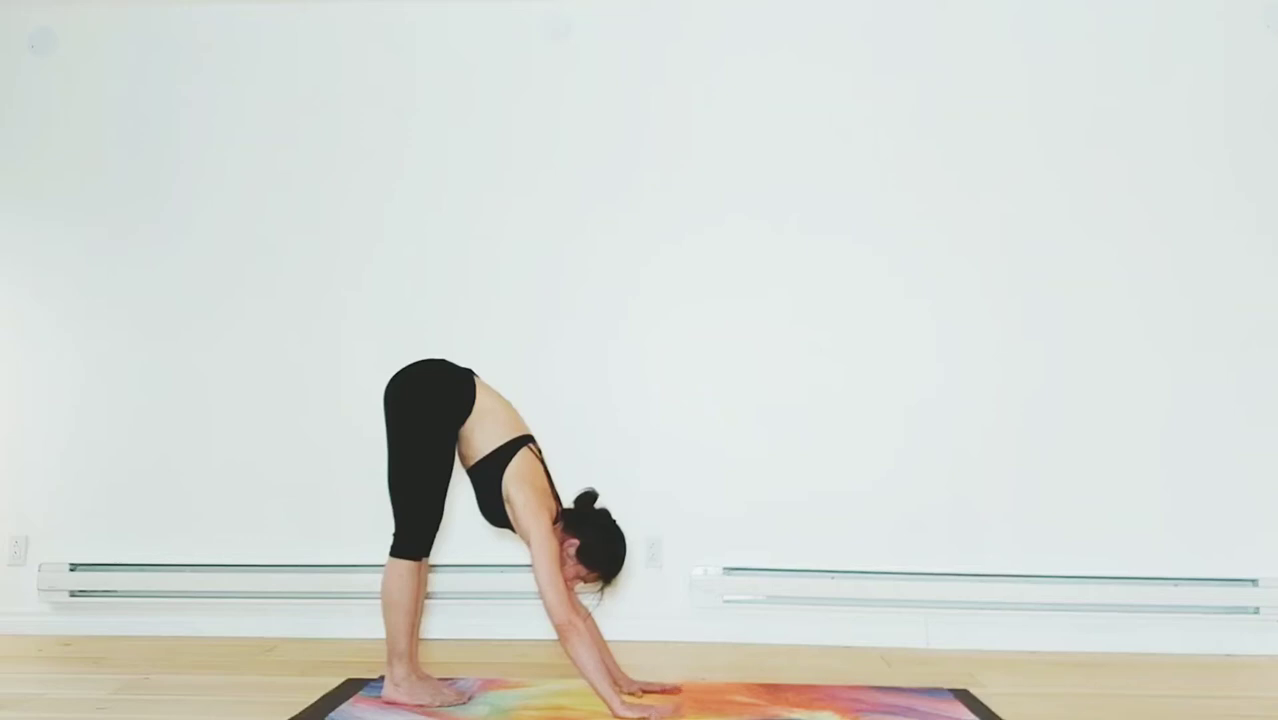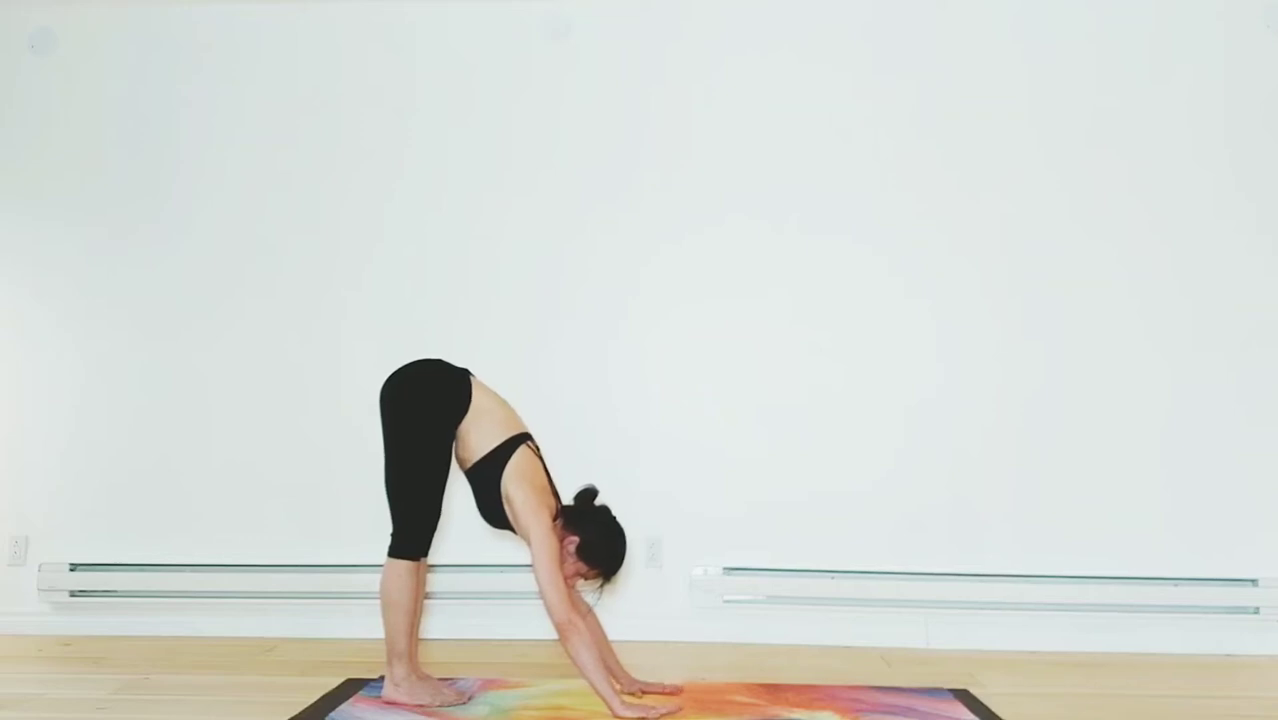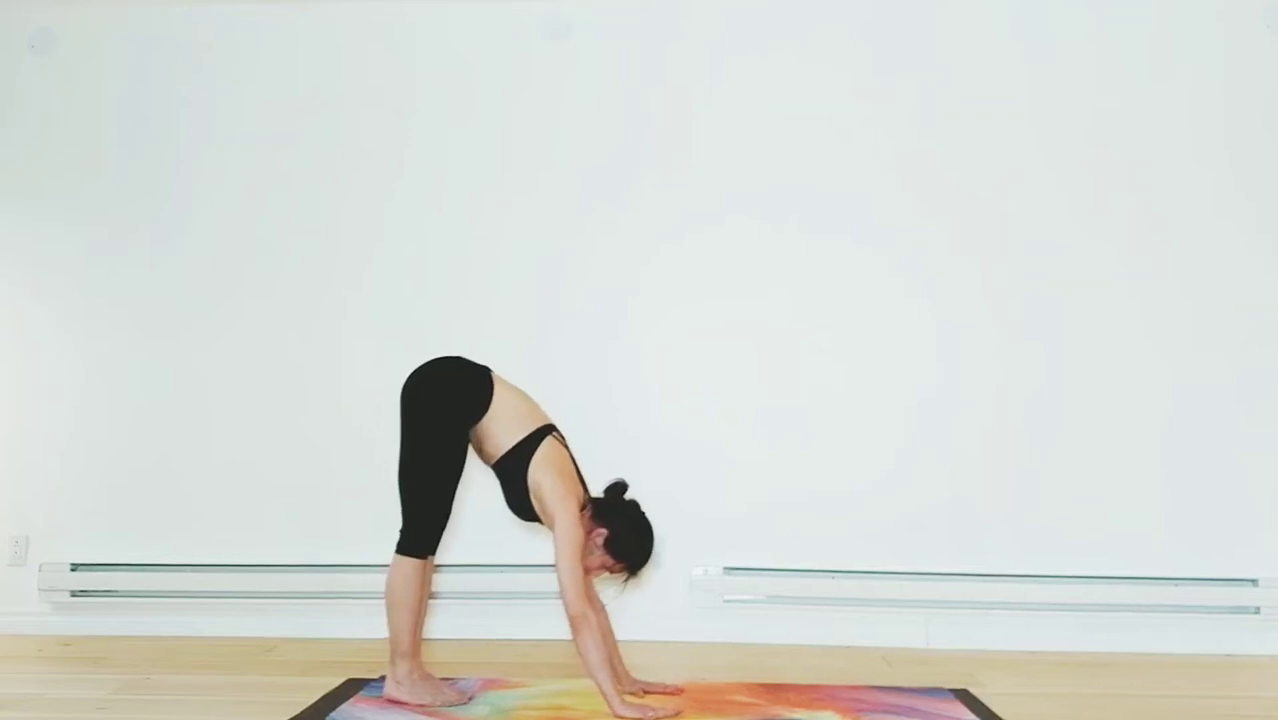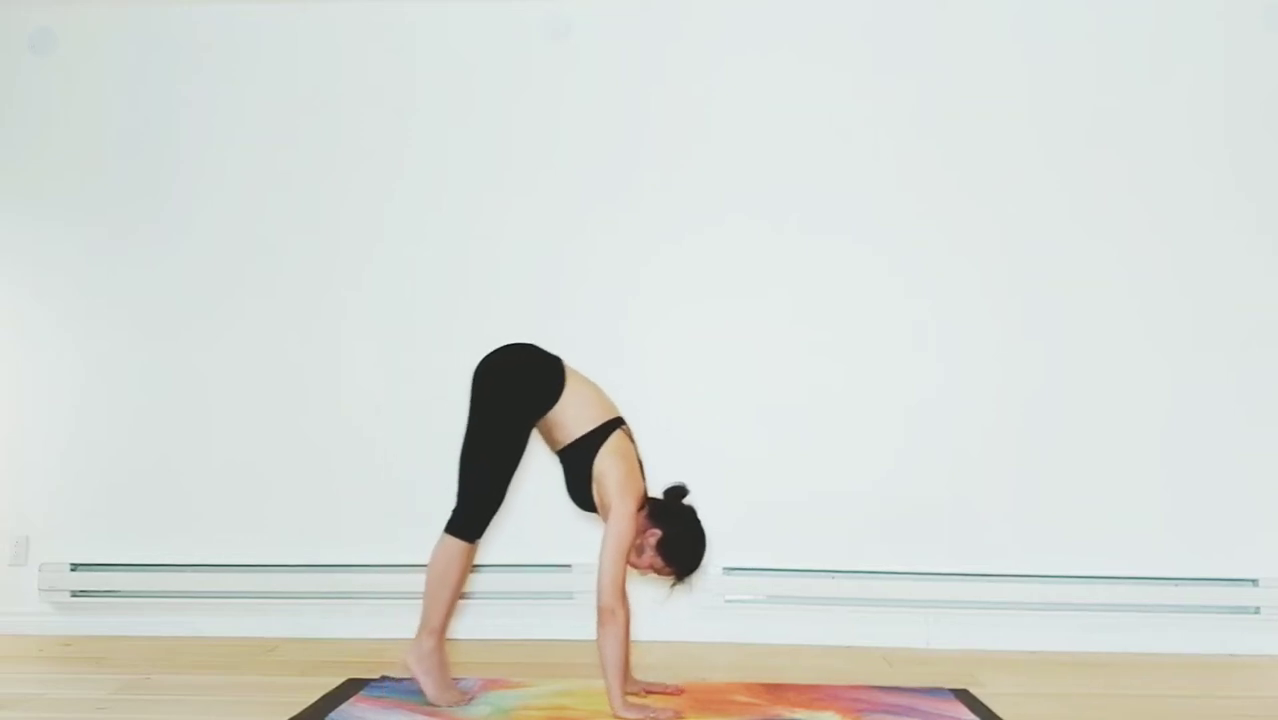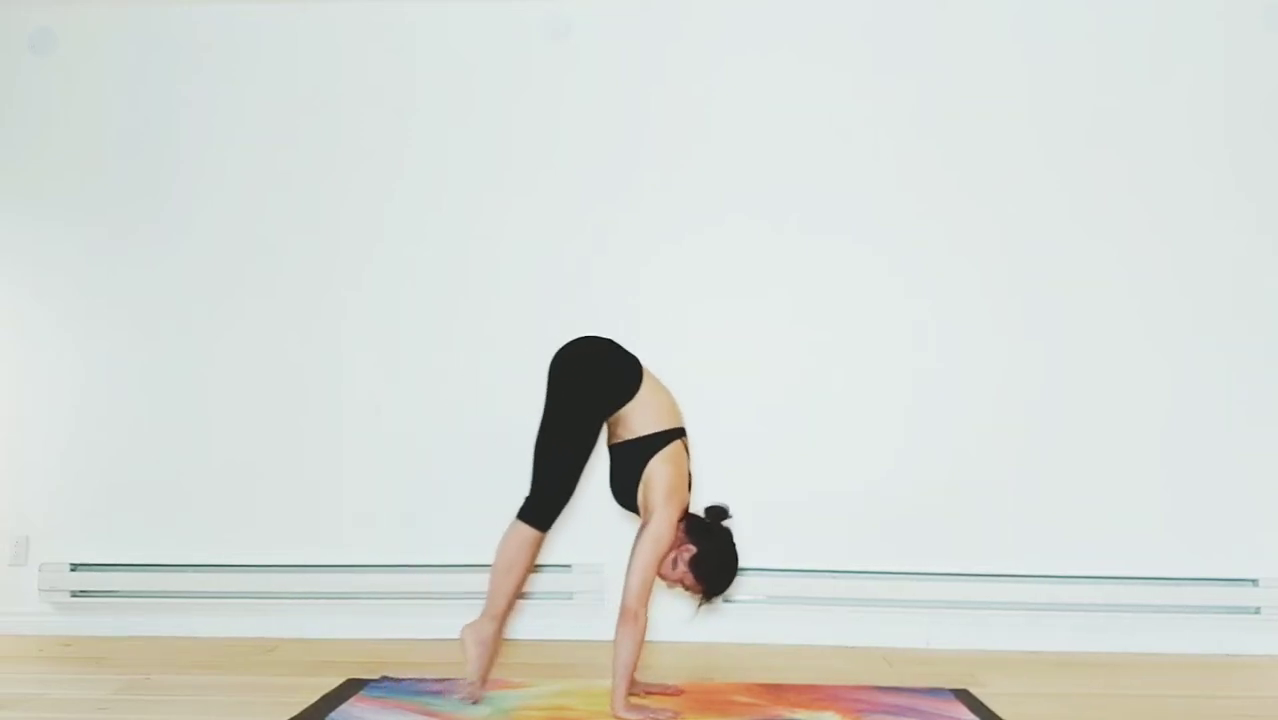
dt=0.5s
person 1, frame 1
left shoulder: (550, 517)
right shoulder: (539, 521)
left elbow: (574, 611)
right elbow: (566, 624)
left wrist: (622, 680)
left hip: (444, 399)
right hip: (425, 396)
left knee: (420, 538)
right knee: (413, 539)
left ankle: (408, 672)
right ankle: (399, 679)
person 1, frame 2
left shoulder: (548, 516)
right shoulder: (538, 519)
left elbow: (577, 607)
right elbow: (566, 622)
left wrist: (624, 679)
left hip: (440, 398)
right hip: (421, 395)
left knee: (417, 539)
right knee: (410, 539)
left ankle: (408, 671)
right ankle: (399, 679)
person 1, frame 3
left shoulder: (577, 509)
right shoulder: (567, 511)
left elbow: (589, 601)
right elbow: (579, 613)
left wrist: (623, 679)
left hip: (461, 394)
right hip: (441, 392)
left knee: (426, 537)
right knee: (420, 536)
left ankle: (410, 670)
right ankle: (402, 675)
person 1, frame 4
left shoulder: (630, 502)
right shoulder: (624, 504)
left elbow: (615, 599)
right elbow: (609, 607)
left wrist: (626, 680)
left hip: (531, 381)
right hip: (515, 378)
left knee: (474, 518)
right knee: (472, 517)
right ankle: (426, 648)
person 1, frame 5
left shoulder: (666, 509)
right shoulder: (666, 513)
left elbow: (633, 605)
right elbow: (632, 609)
left wrist: (626, 682)
left hip: (599, 376)
right hip: (590, 370)
left knee: (545, 509)
right knee: (543, 507)
right ankle: (486, 628)
